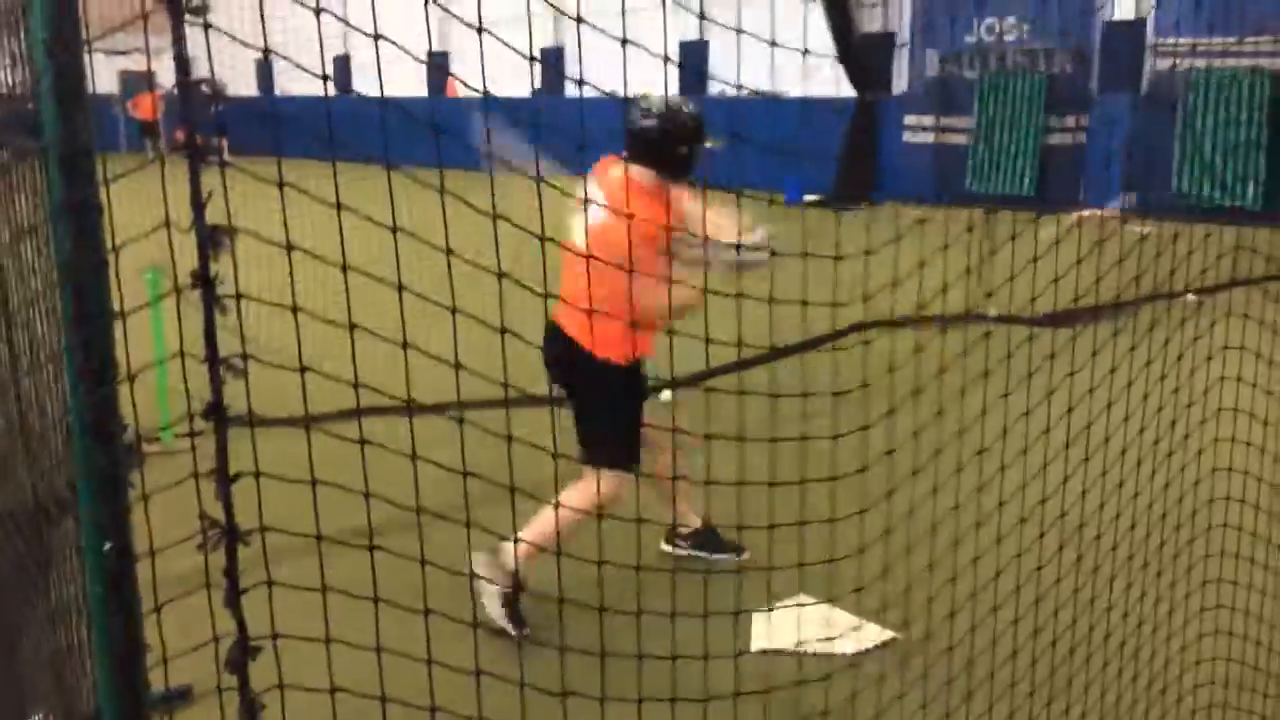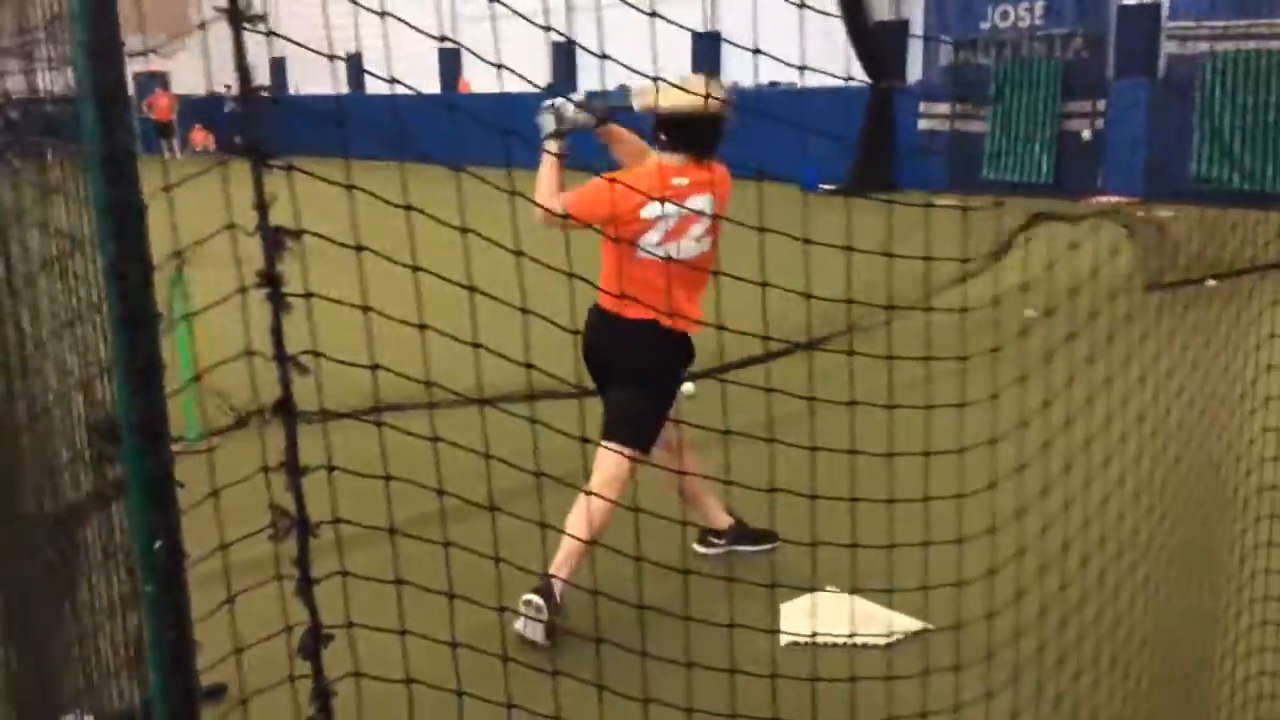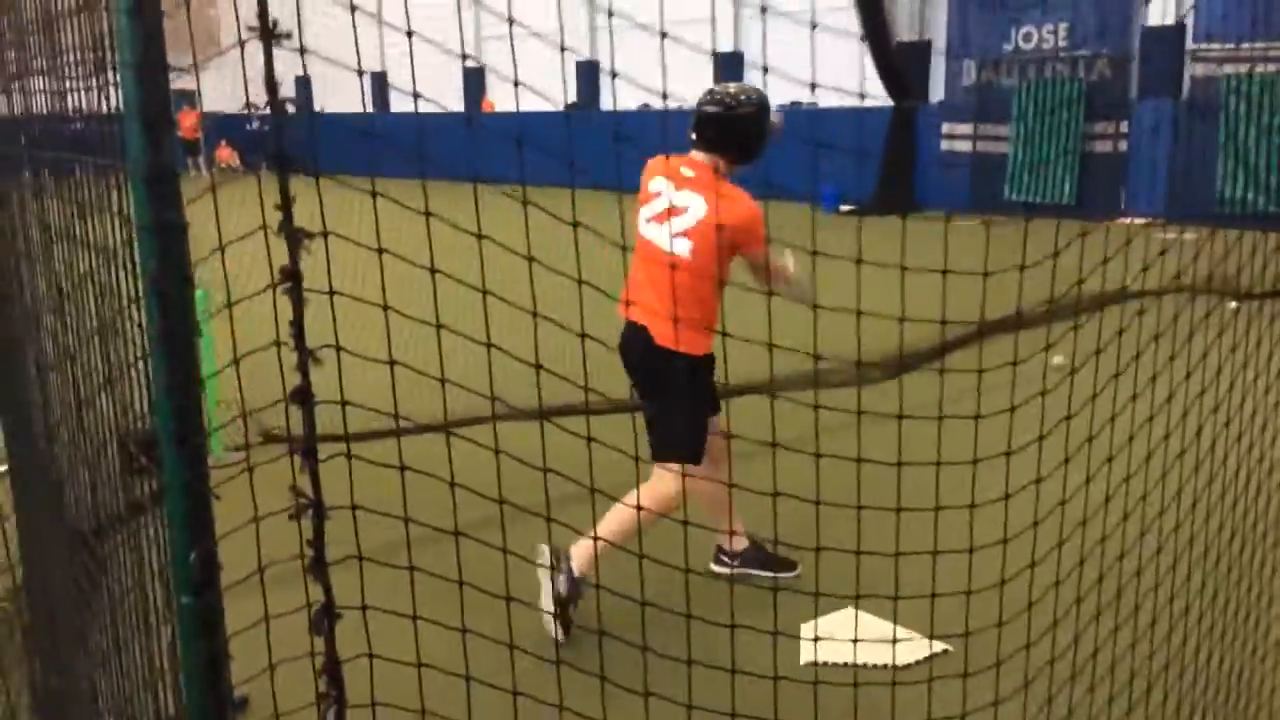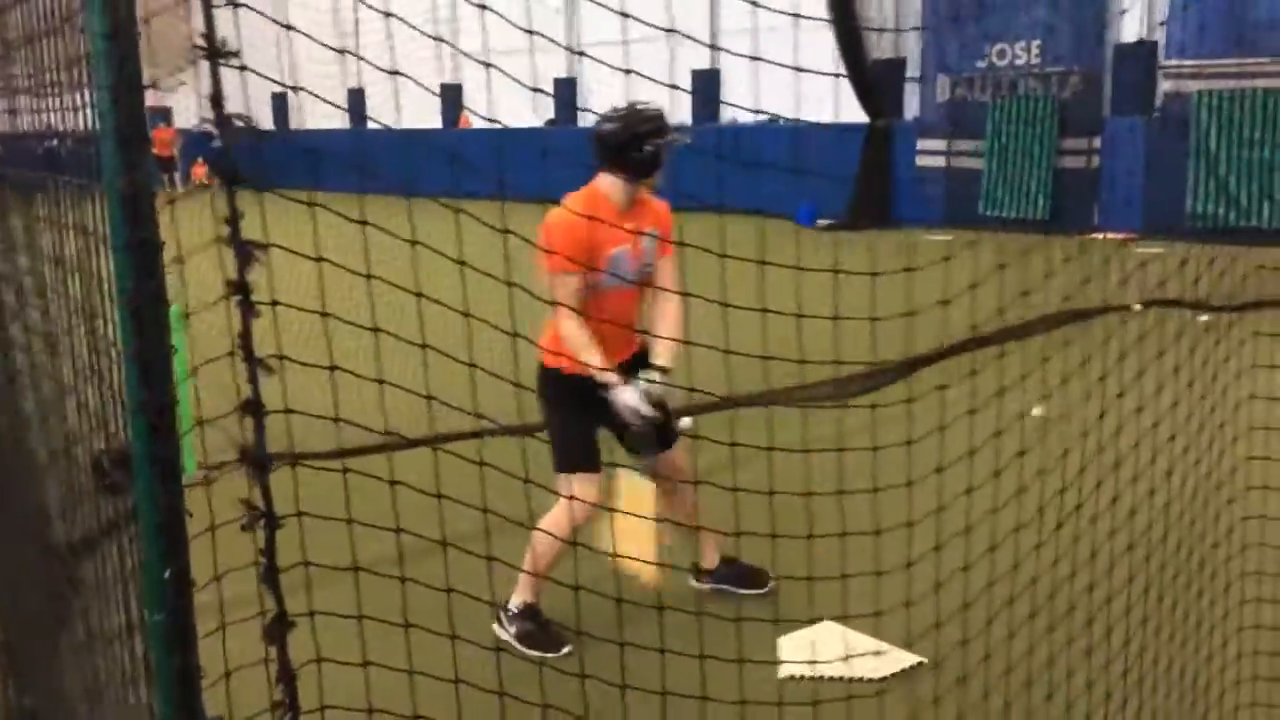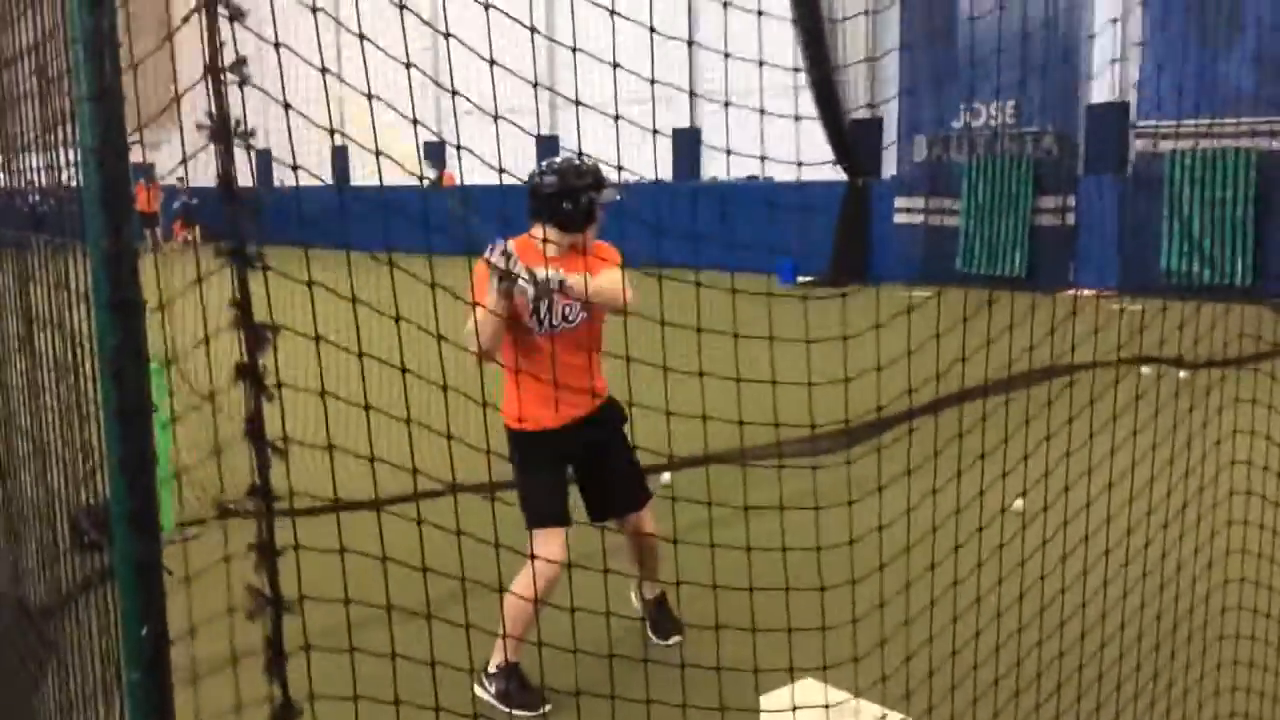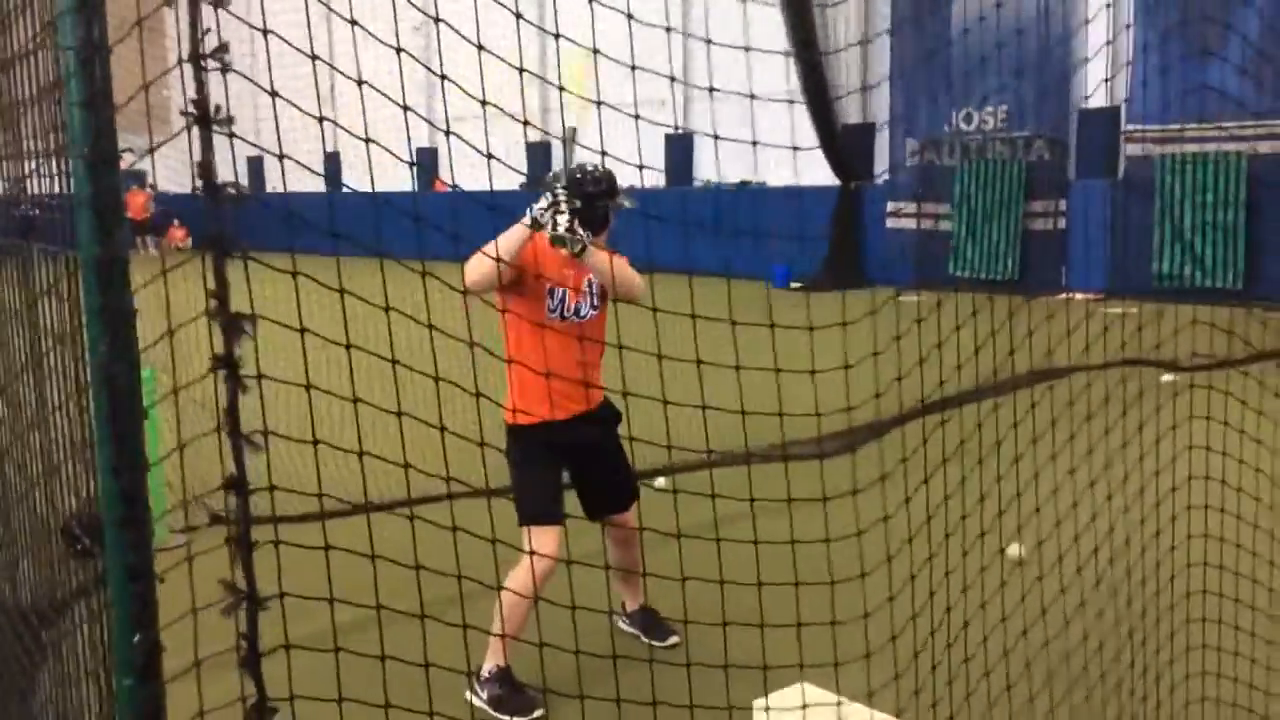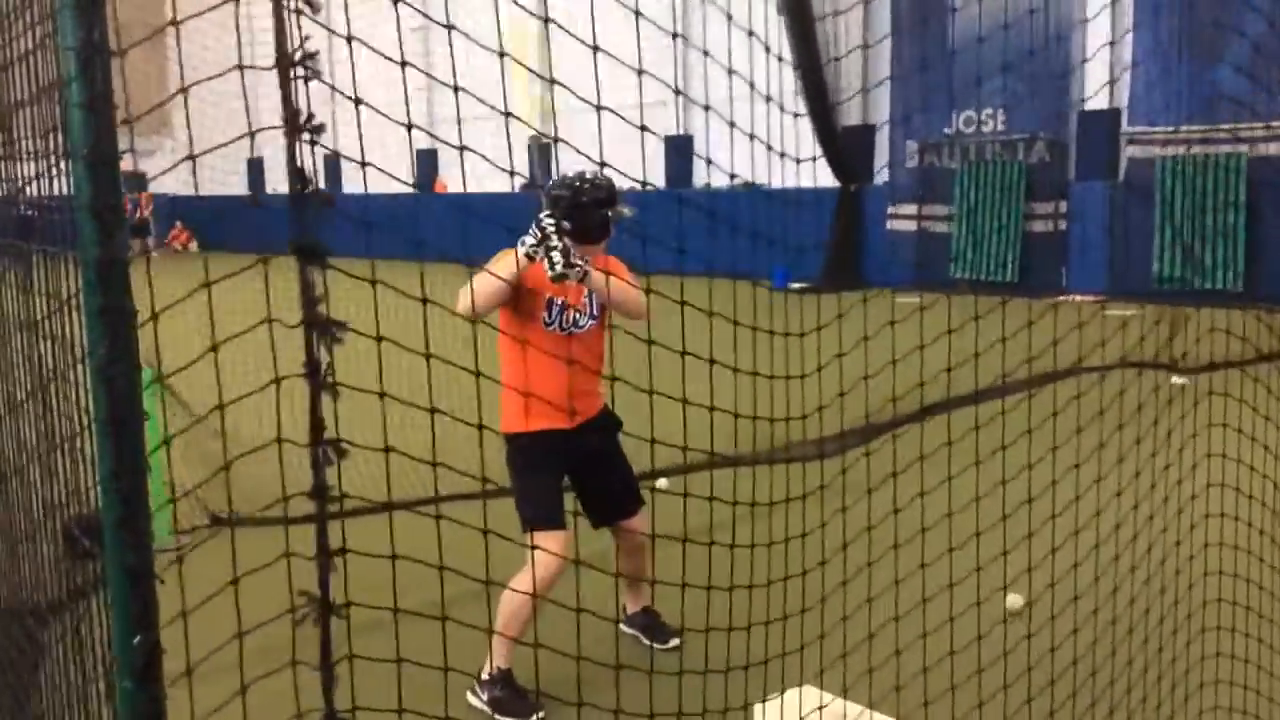
dt=0.5s
person 1, frame 1
left shoulder: (609, 173)
right shoulder: (629, 223)
left elbow: (691, 208)
right elbow: (658, 307)
left wrist: (729, 232)
left hip: (587, 339)
right hip: (592, 353)
left knee: (640, 435)
right knee: (606, 481)
left ankle: (688, 528)
right ankle: (507, 564)
person 1, frame 2
left shoulder: (622, 190)
right shoulder: (716, 183)
left elbow: (549, 211)
left wrist: (555, 139)
right wrist: (600, 124)
left hip: (605, 330)
right hip: (659, 343)
left knee: (662, 433)
right knee: (611, 473)
left ankle: (717, 526)
right ankle: (548, 591)
person 1, frame 3
left shoulder: (657, 173)
right shoulder: (738, 211)
right elbow: (772, 277)
right wrist: (795, 280)
left hip: (643, 333)
right hip: (674, 347)
left knee: (709, 436)
right knee: (673, 481)
left ankle: (734, 547)
right ankle: (573, 565)
person 1, frame 4
left shoulder: (657, 215)
right shoulder: (568, 223)
left elbow: (669, 296)
right elbow: (563, 317)
left wrist: (659, 368)
right wrist: (610, 381)
left hip: (629, 362)
right hip: (573, 371)
left knee: (675, 464)
right knee: (581, 499)
left ankle: (711, 564)
right ankle: (517, 610)
person 1, frame 5
left shoulder: (600, 254)
right shoulder: (503, 259)
left elbow: (621, 298)
right elbow: (482, 348)
left wrist: (551, 279)
right wrist: (500, 285)
left hip: (595, 413)
right hip: (533, 428)
left knee: (642, 525)
right knee: (551, 558)
left ankle: (650, 594)
right ankle: (498, 671)
person 1, frame 6
left shoulder: (603, 258)
right shoulder: (524, 253)
left elbow: (635, 290)
right elbow: (474, 280)
left wrist: (578, 246)
right wrist: (532, 221)
left hip: (590, 414)
right hip: (533, 424)
left knee: (627, 522)
right knee: (543, 553)
left ankle: (633, 609)
right ankle: (489, 675)
person 1, frame 7
left shoulder: (604, 266)
right shoulder: (520, 264)
left elbow: (639, 308)
right elbow: (467, 306)
left wrist: (578, 271)
right wrist: (526, 251)
left hip: (590, 421)
right hip: (533, 431)
left knee: (635, 529)
right knee: (549, 557)
left ankle: (636, 612)
